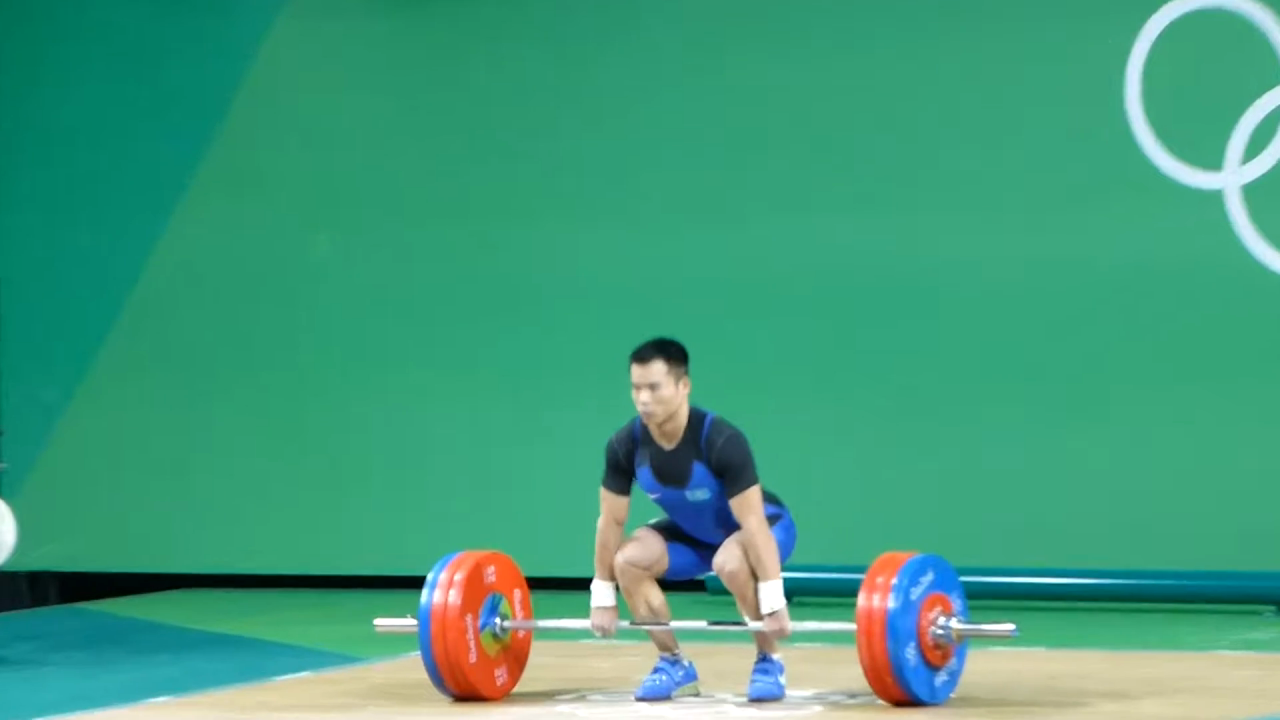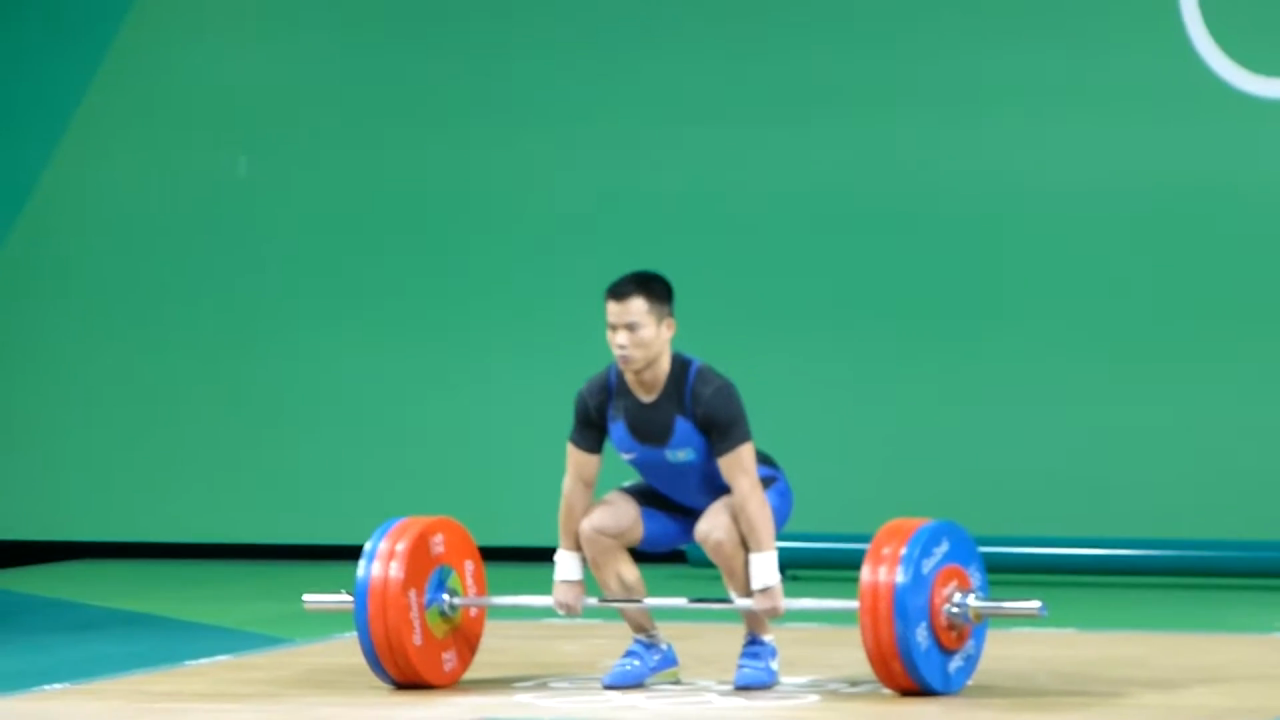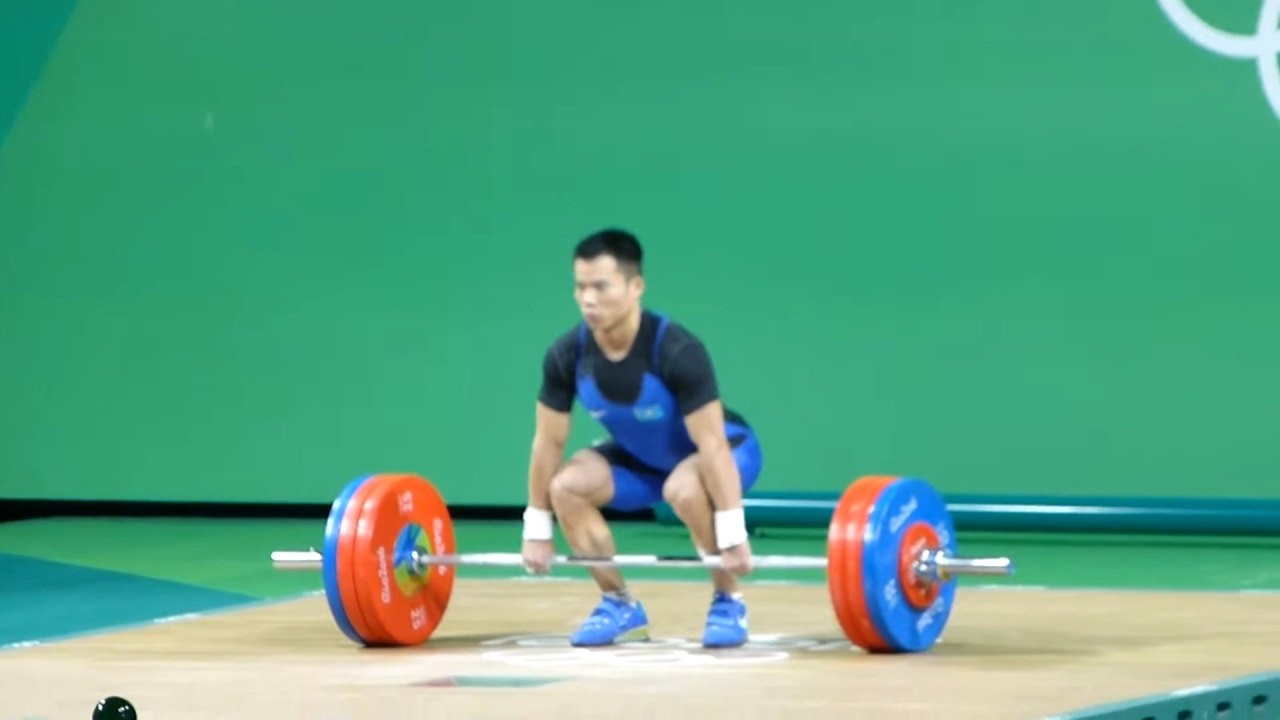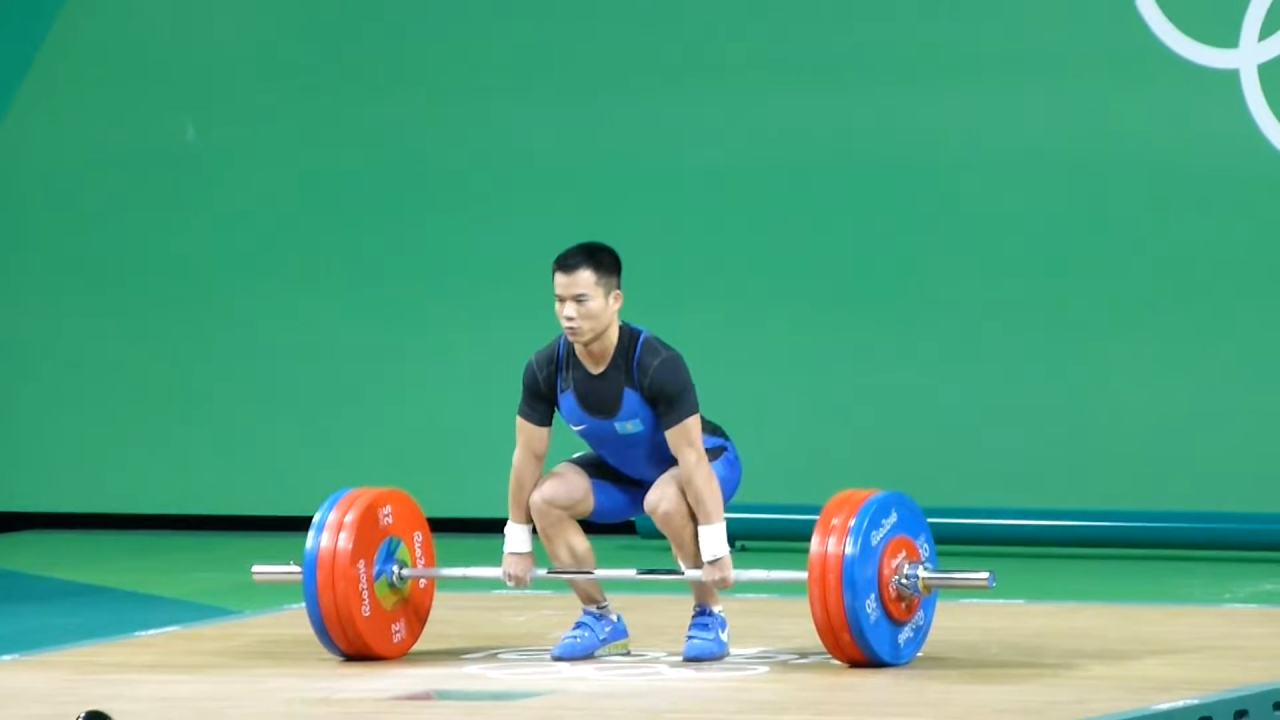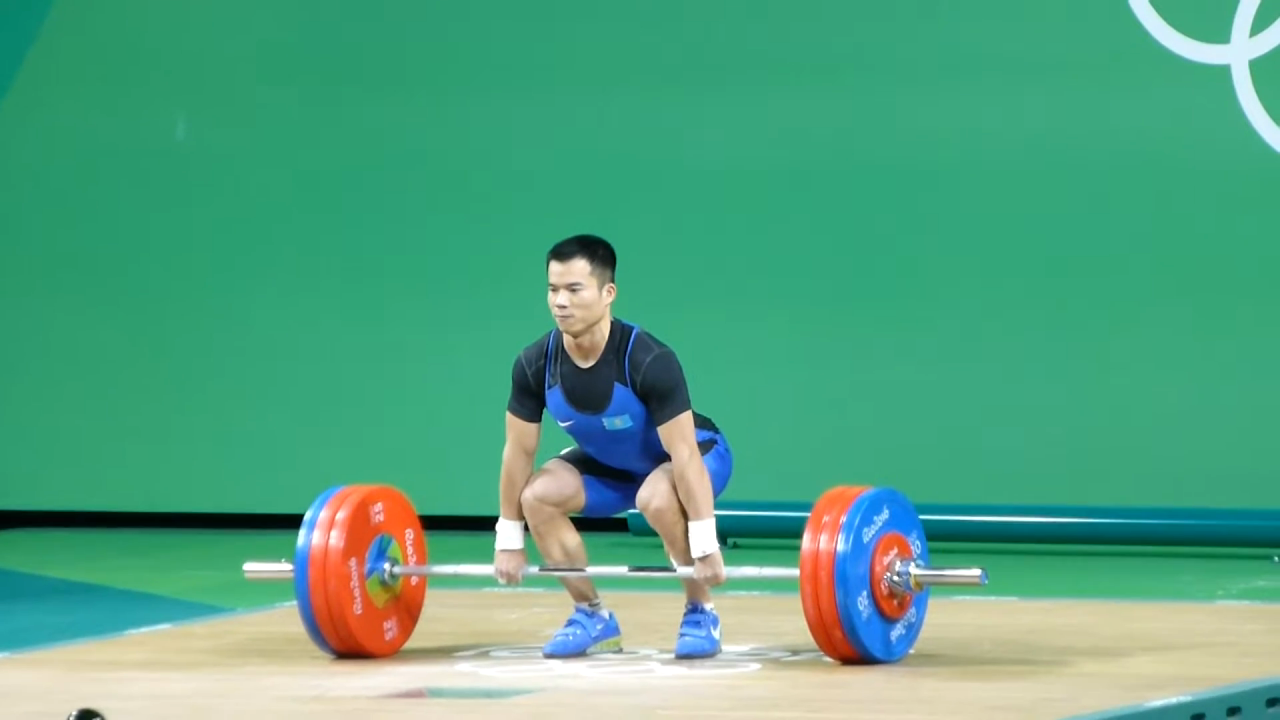
dt=0.4s
person 1, frame 1
left shoulder: (721, 440)
right shoulder: (625, 444)
left elbow: (753, 523)
right elbow: (611, 521)
left wrist: (772, 602)
right wrist: (602, 599)
left hip: (761, 528)
right hip: (693, 533)
left knee: (731, 562)
right knee: (628, 559)
left ankle: (769, 662)
right ankle: (675, 664)
person 1, frame 2
left shoulder: (708, 392)
right shoulder: (597, 395)
left elbow: (745, 486)
right elbow: (577, 483)
left wrist: (767, 577)
right wrist: (567, 571)
left hip: (754, 490)
right hip: (674, 498)
left knee: (717, 531)
right knee: (596, 526)
left ankle: (760, 644)
right ankle: (651, 645)
person 1, frame 3
left shoulder: (677, 350)
right shoulder: (566, 354)
left elbow: (711, 445)
right elbow: (548, 441)
left wrist: (733, 535)
right wrist: (537, 530)
left hip: (726, 447)
right hip: (642, 455)
left knee: (684, 488)
right knee: (565, 485)
left ankle: (728, 602)
right ankle: (620, 604)
person 1, frame 4
left shoulder: (656, 363)
right shoulder: (546, 368)
left elbow: (691, 458)
right elbow: (527, 455)
left wrist: (715, 549)
right wrist: (517, 543)
left hip: (706, 458)
right hip: (623, 466)
left knee: (664, 501)
right knee: (546, 498)
left ankle: (709, 616)
right ankle: (601, 617)
person 1, frame 5
left shoulder: (648, 359)
right shoulder: (535, 363)
left elbow: (683, 454)
right elbow: (518, 451)
left wrist: (706, 544)
right wrist: (509, 540)
left hip: (697, 452)
right hip: (610, 462)
left knee: (656, 498)
right knee: (537, 495)
left ankle: (701, 614)
right ankle: (592, 615)
